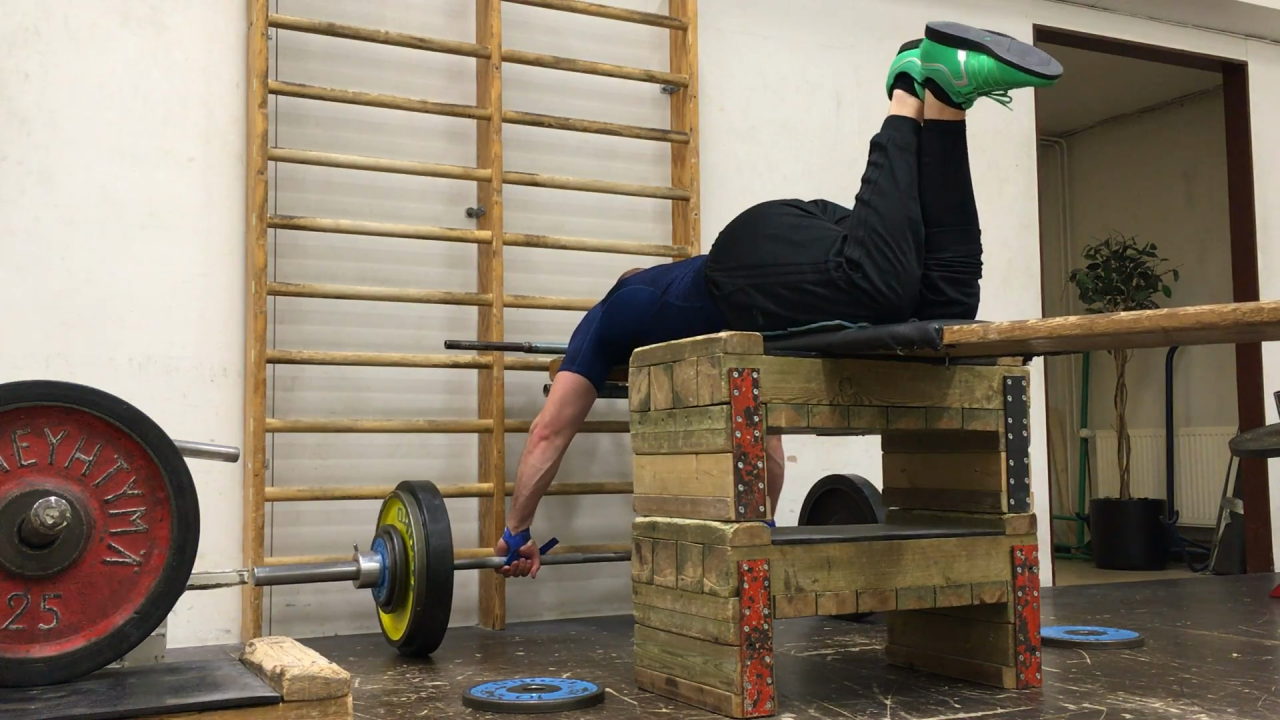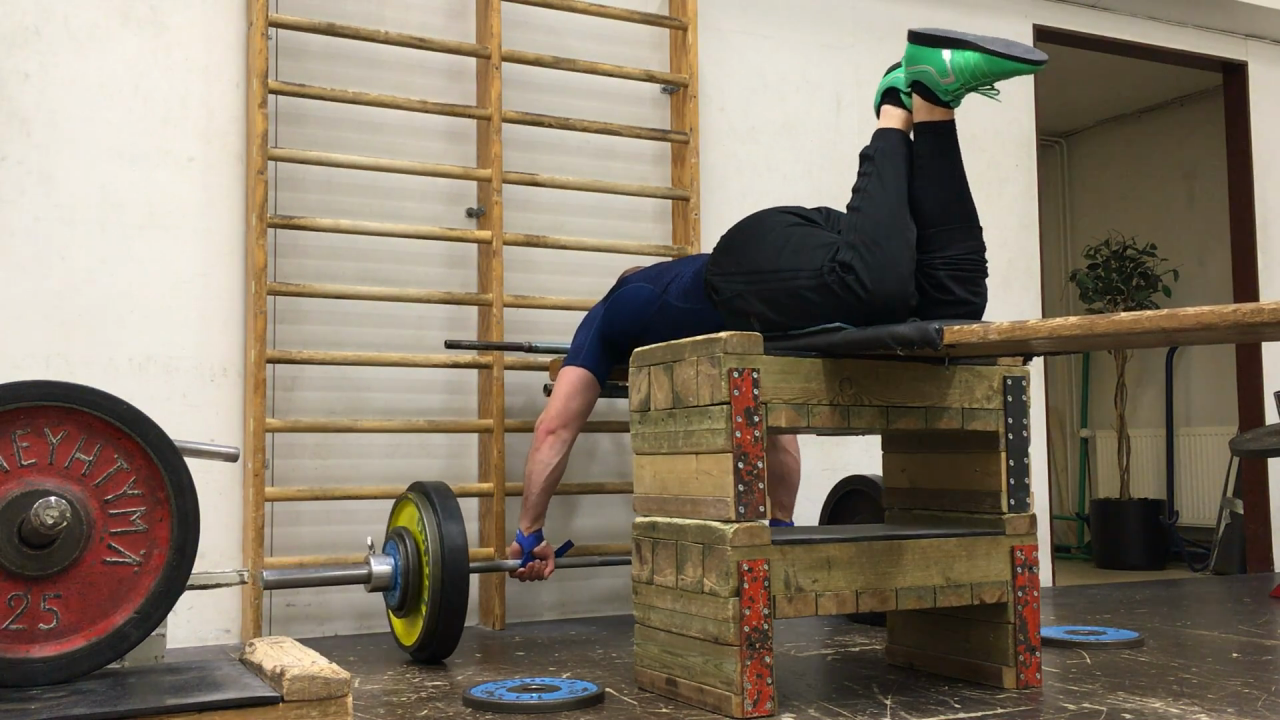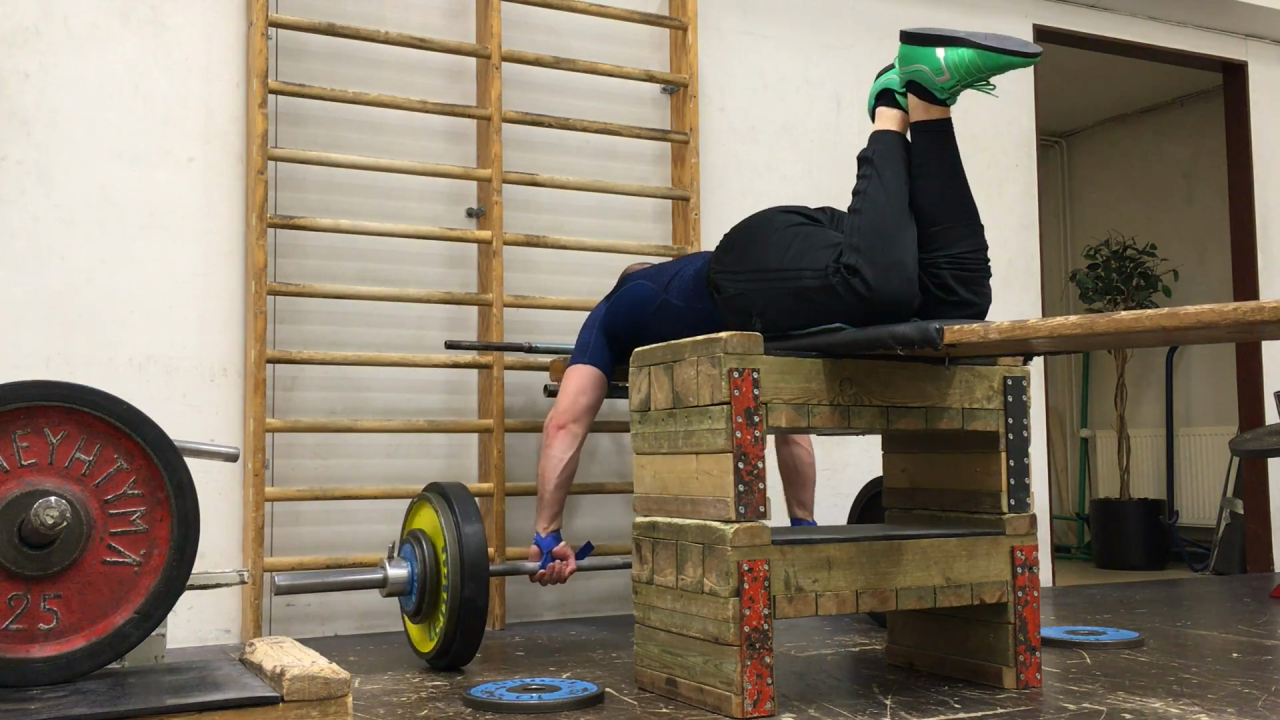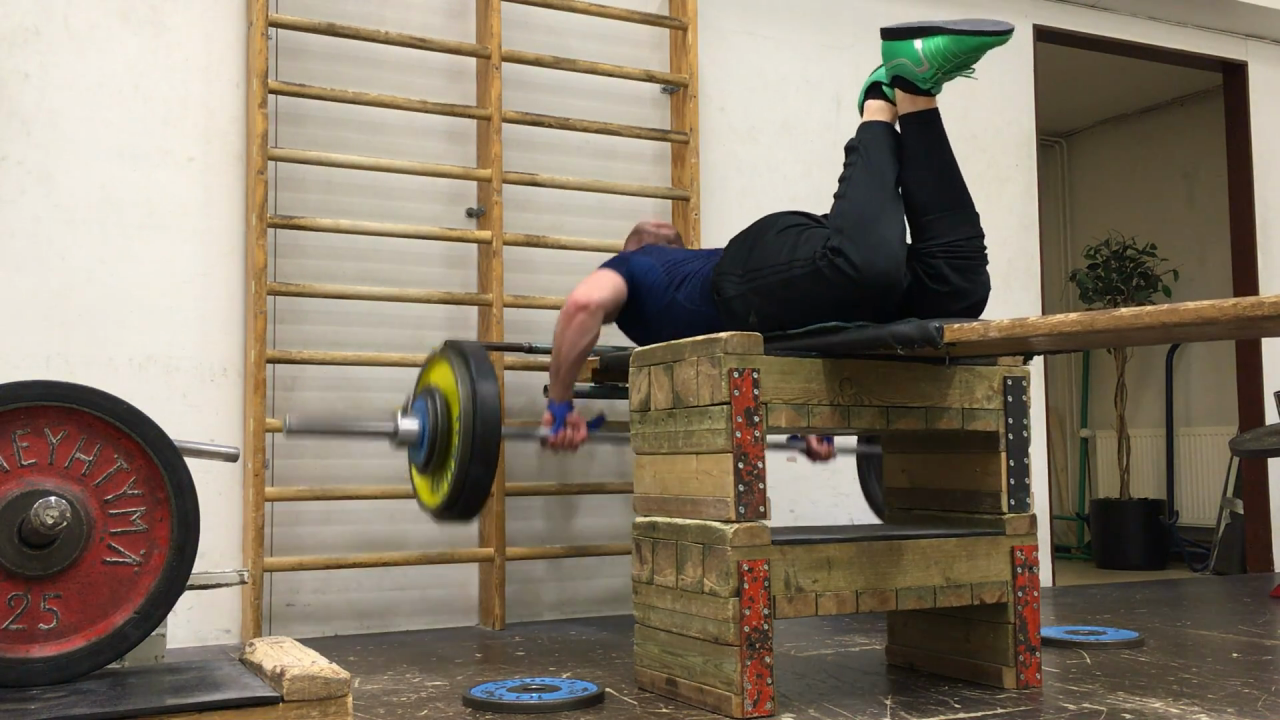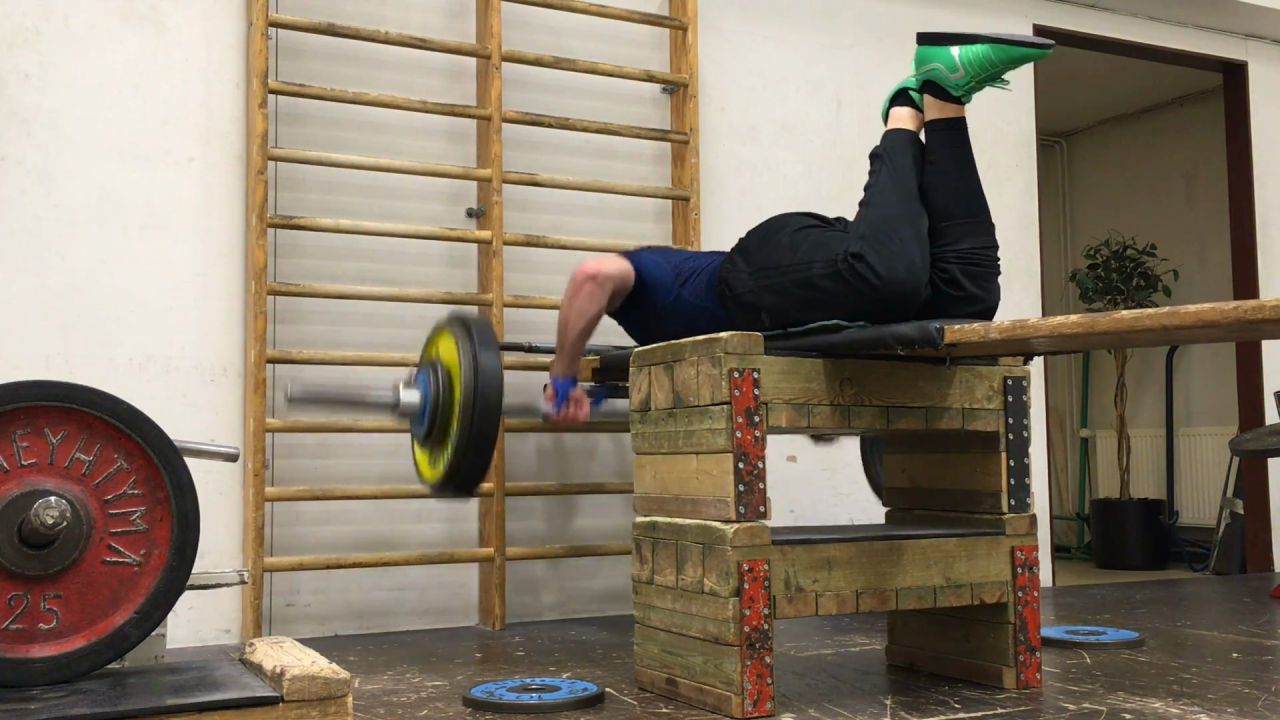
dt=0.4s
person 1, frame 1
left shoulder: (608, 321)
left elbow: (550, 431)
right elbow: (765, 430)
left wrist: (518, 533)
left hip: (756, 260)
left knee: (880, 287)
right knee: (947, 303)
left ankle: (909, 98)
right ankle: (939, 94)
person 1, frame 2
left shoulder: (610, 318)
right shoulder: (732, 338)
left elbow: (555, 427)
left wrist: (530, 535)
right wrist: (782, 526)
left hip: (755, 268)
left knee: (874, 285)
right knee: (955, 299)
left ankle: (896, 111)
right ankle: (928, 96)
person 1, frame 3
left shoulder: (611, 313)
left elbow: (565, 423)
left wrist: (548, 534)
right wrist: (803, 523)
left hip: (760, 267)
left knee: (880, 285)
right knee: (958, 296)
left ankle: (891, 111)
right ankle: (923, 96)
person 1, frame 4
left shoulder: (630, 270)
right shoulder: (699, 261)
left elbow: (586, 302)
left wrist: (559, 405)
left hip: (758, 282)
left knee: (867, 262)
right knee: (957, 279)
left ankle: (882, 104)
right ankle: (911, 90)
person 1, frame 5
left shoulder: (635, 273)
left elbow: (595, 274)
left wrist: (563, 380)
left hip: (776, 269)
left knee: (887, 280)
right knee: (968, 296)
left ankle: (906, 112)
